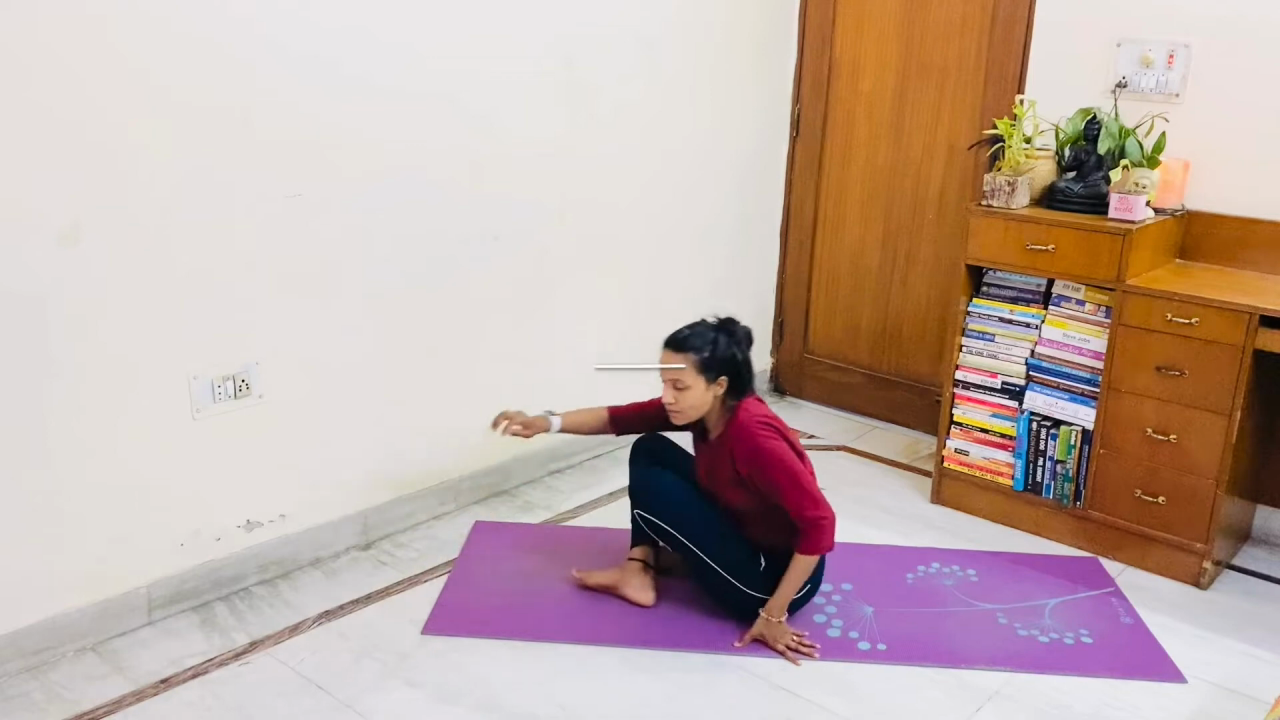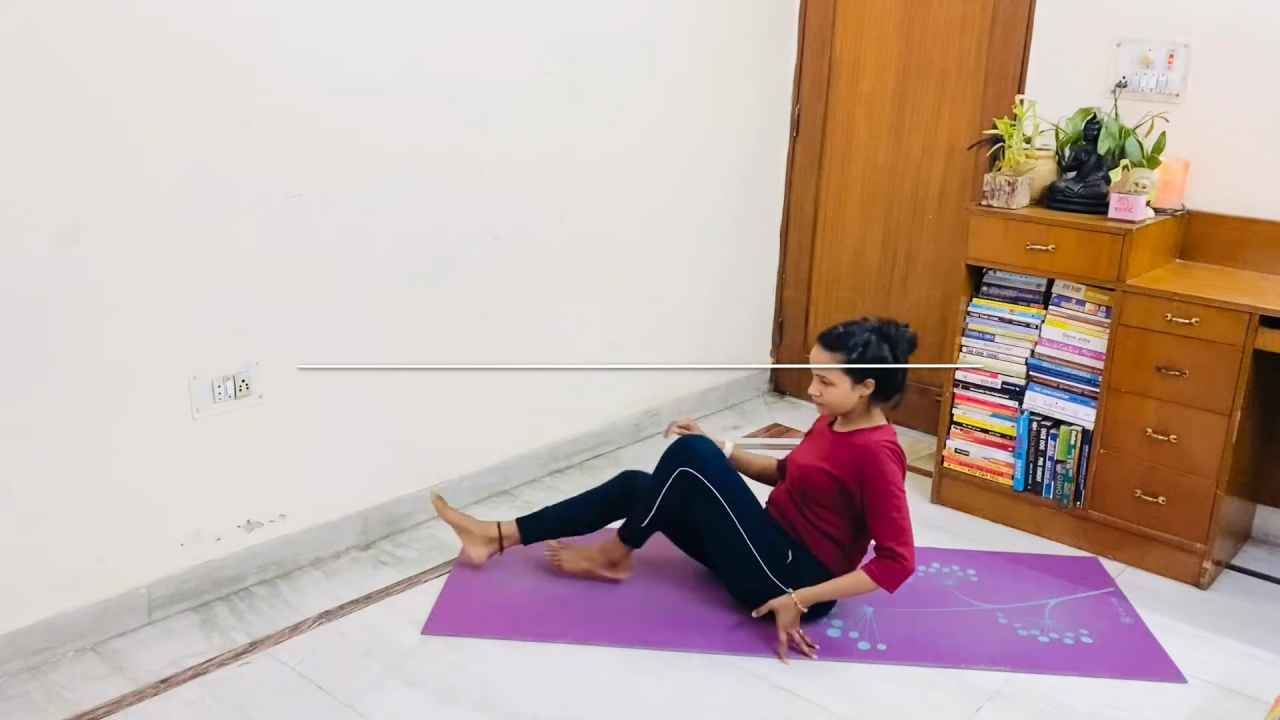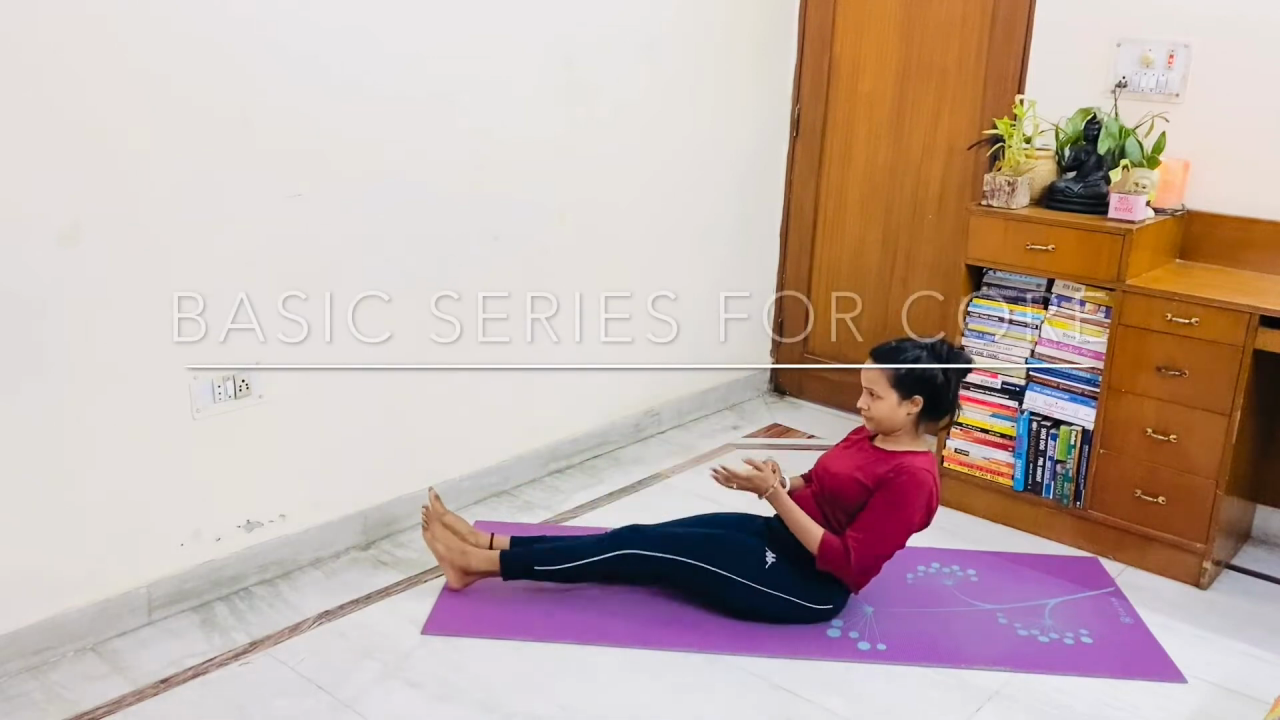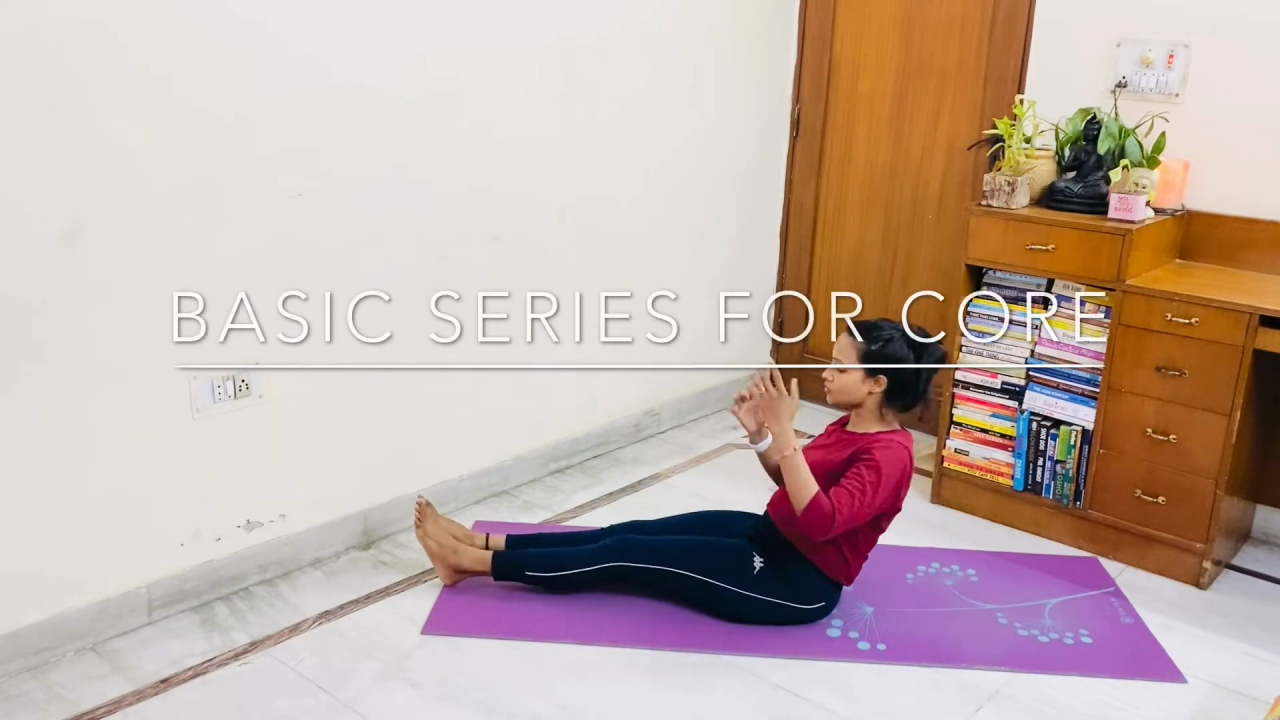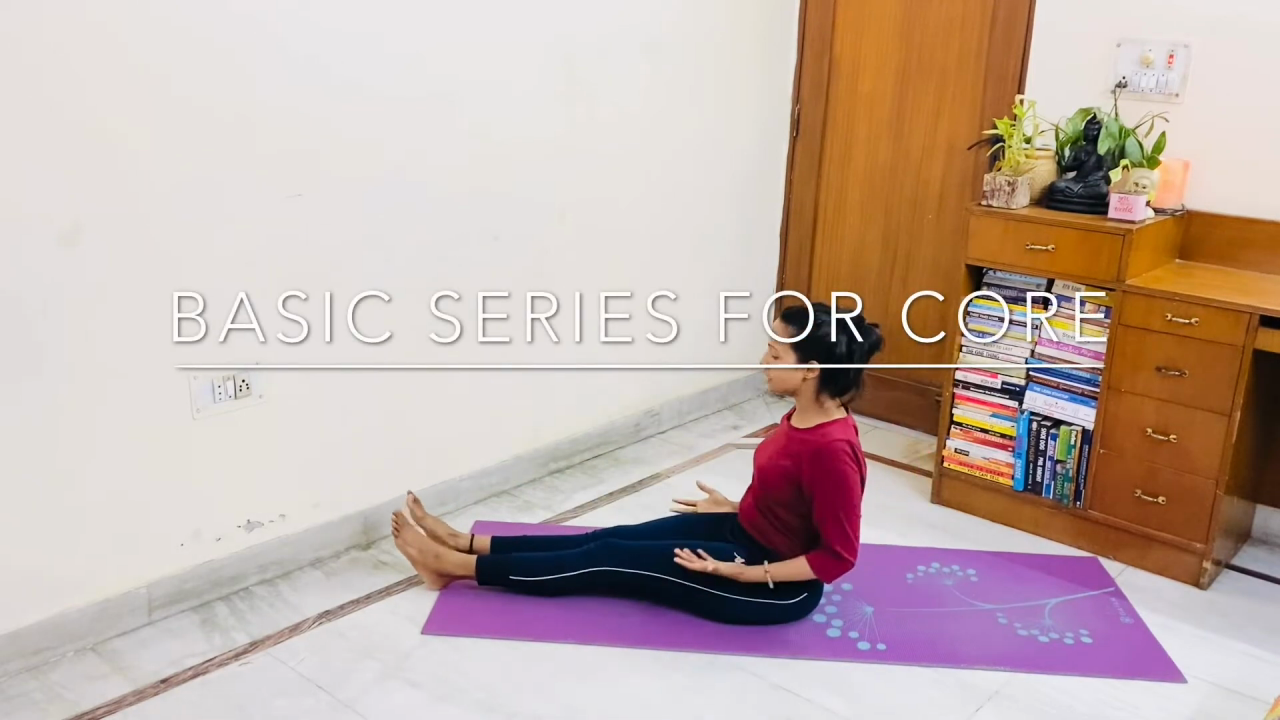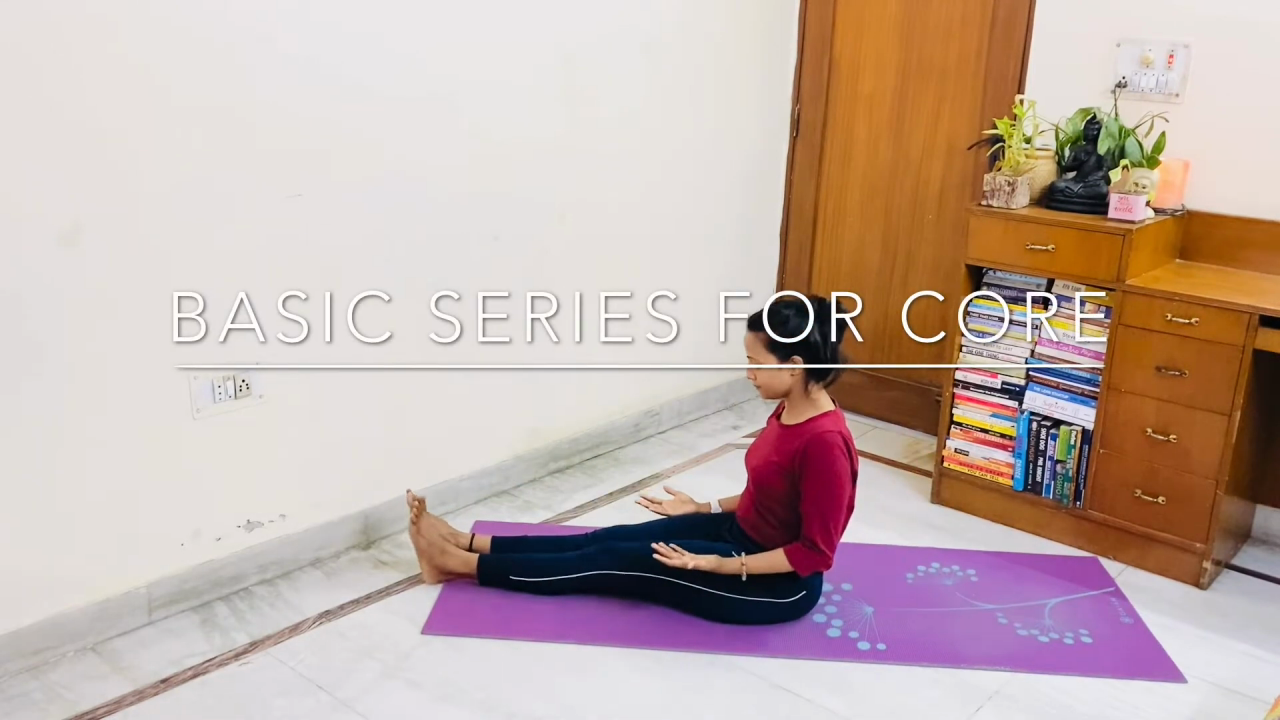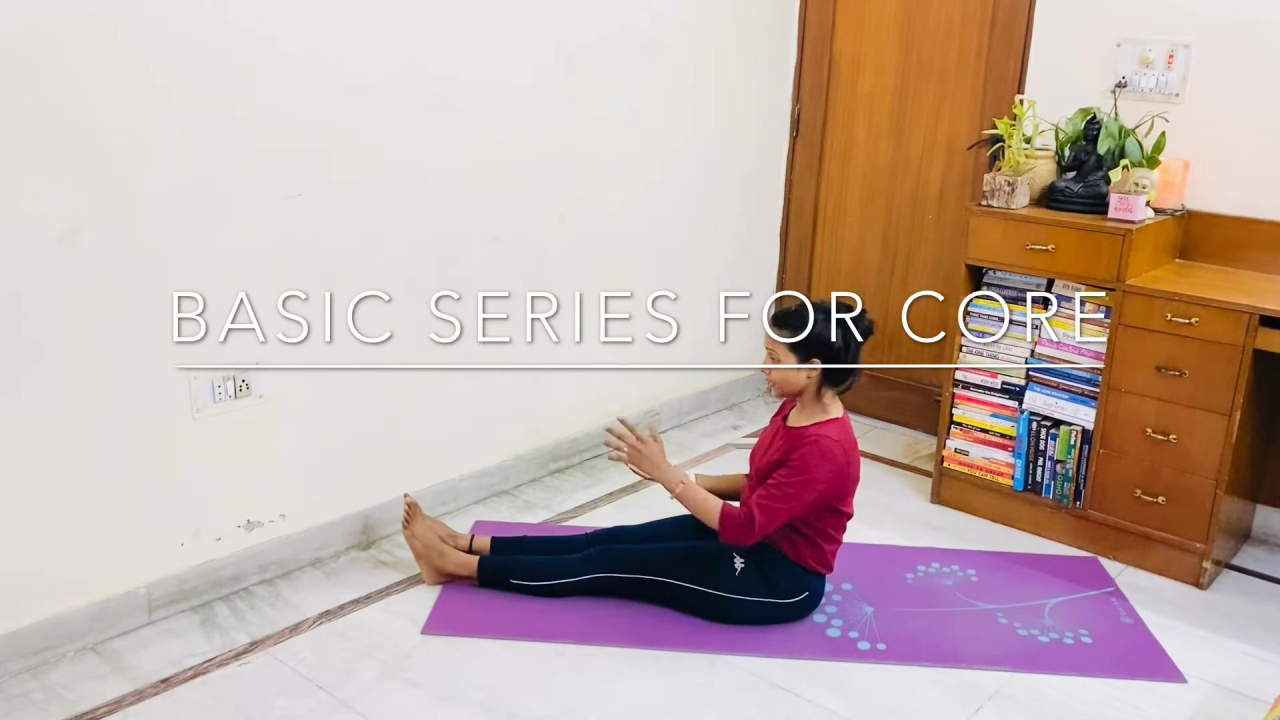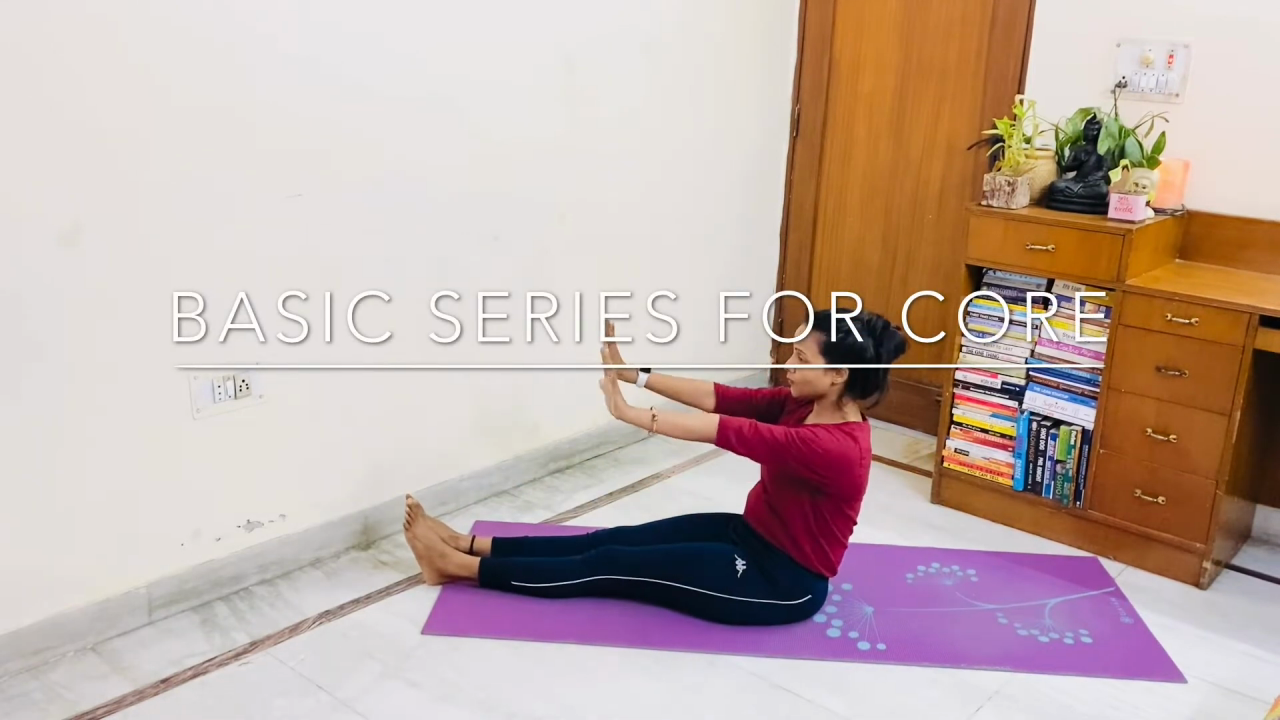
dt=0.5s
person 1, frame 1
left shoulder: (752, 434)
right shoulder: (705, 408)
left elbow: (819, 525)
right elbow: (621, 418)
left wrist: (776, 613)
right wrist: (547, 422)
left hip: (767, 576)
right hip: (742, 536)
left knee: (652, 489)
right knee: (648, 449)
left ankle: (641, 569)
right ankle: (642, 565)
person 1, frame 2
left shoulder: (877, 453)
right shoulder: (836, 420)
left elbow: (897, 563)
left wrist: (801, 600)
right wrist: (721, 450)
left hip: (794, 578)
right hip: (771, 542)
left knee: (689, 455)
right knee: (634, 484)
left ankle: (615, 553)
right ankle: (499, 536)
person 1, frame 3
left shoulder: (912, 479)
right shoulder: (870, 437)
left elbow: (841, 559)
left wrist: (773, 495)
right wrist: (776, 483)
left hip: (807, 587)
right hip: (778, 538)
left knee: (639, 550)
right knee: (636, 536)
left ankle: (478, 563)
right ankle: (487, 544)
person 1, frame 4
left shoulder: (887, 454)
right shoulder: (853, 425)
left elbow: (820, 520)
right elbow: (790, 480)
left wrist: (783, 434)
right wrist: (761, 434)
left hip: (798, 585)
right hip: (770, 539)
left knee: (629, 556)
right knee: (633, 534)
left ankle: (473, 563)
right ankle: (481, 544)
person 1, frame 5
left shoulder: (831, 448)
right shoulder: (805, 414)
left elbow: (838, 556)
left wrist: (745, 575)
right wrist: (733, 507)
left hip: (781, 586)
right hip: (749, 535)
left knee: (611, 560)
right knee: (612, 539)
left ankle: (456, 566)
right ankle: (465, 543)
person 1, frame 6
left shoulder: (824, 441)
right shoulder: (792, 411)
left elbow: (815, 552)
left wrist: (718, 566)
right wrist: (703, 508)
left hip: (780, 586)
right hip: (744, 534)
left knee: (613, 561)
right knee: (609, 540)
left ankle: (457, 563)
right ankle: (466, 543)
person 1, frame 7
left shoulder: (825, 448)
right shoulder: (797, 409)
left elbow: (743, 527)
left wrist: (668, 478)
right wrist: (673, 474)
left hip: (782, 583)
right hip: (756, 545)
left knee: (616, 564)
right knee: (614, 539)
left ankle: (458, 566)
right ankle: (468, 544)
person 1, frame 8
left shoulder: (836, 448)
right shoulder: (806, 404)
left elbow: (729, 431)
right elbow: (722, 398)
left wrist: (633, 413)
right wrist: (633, 374)
left hip: (783, 582)
right hip: (754, 536)
left knee: (614, 565)
right knee: (615, 540)
left ankle: (459, 566)
right ankle: (469, 545)
